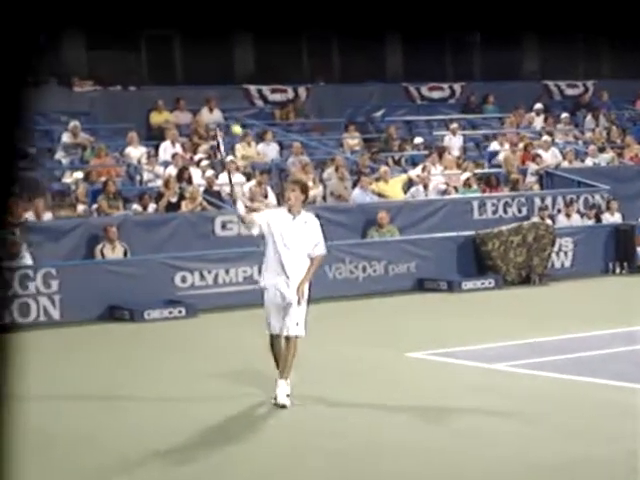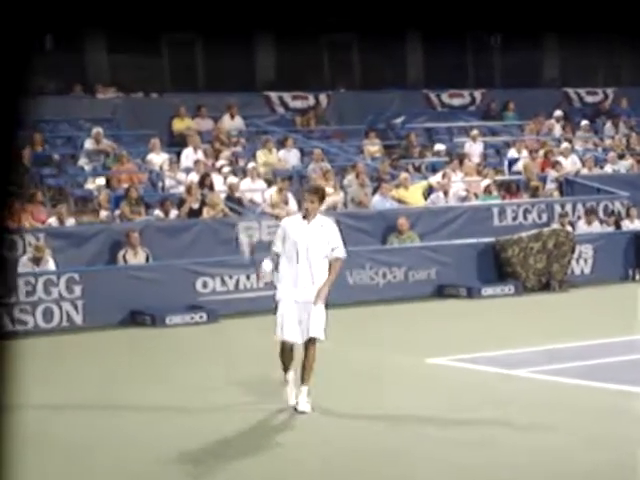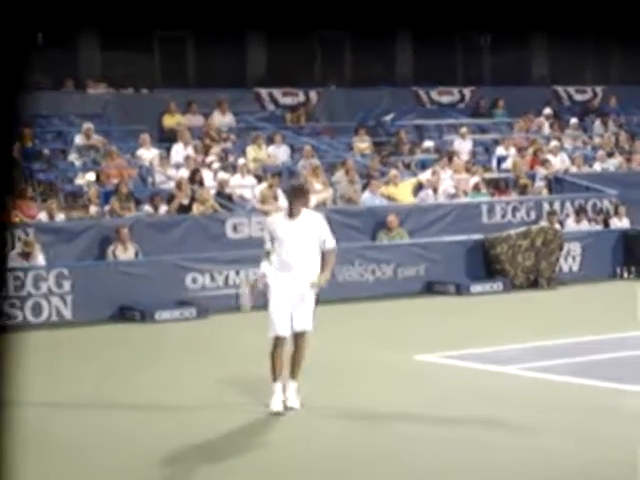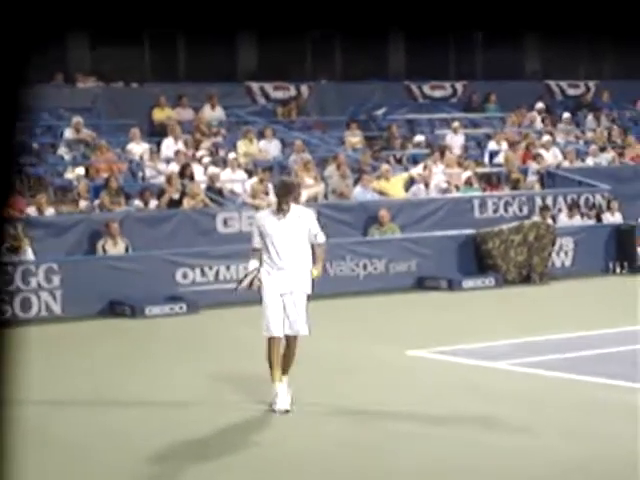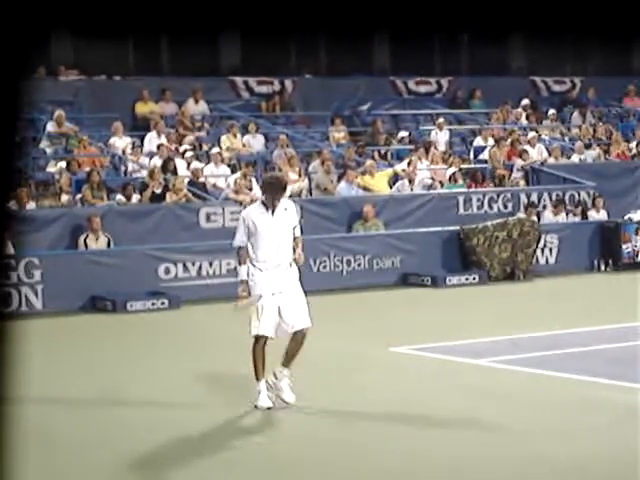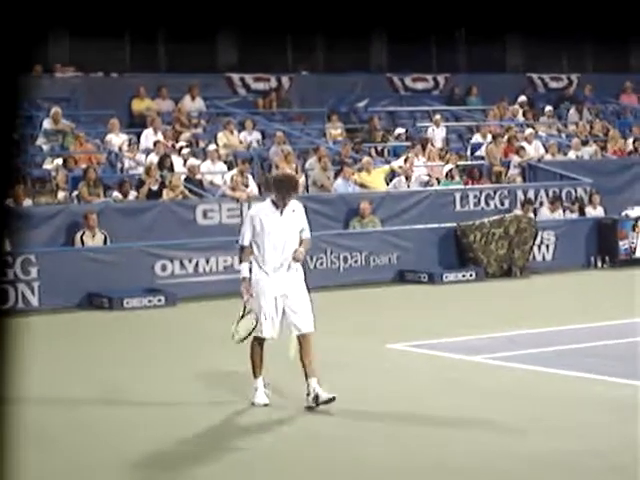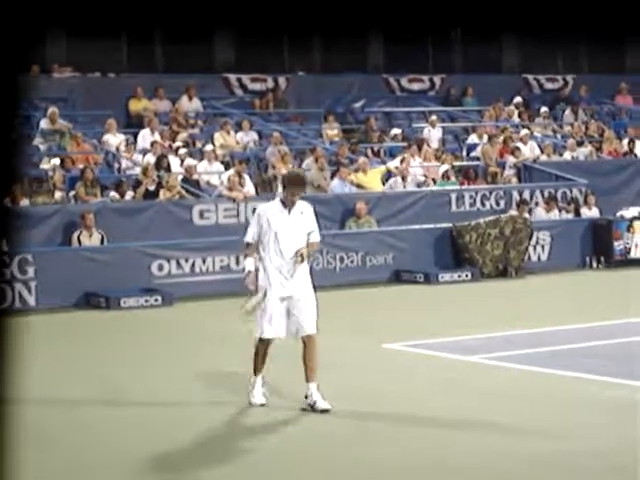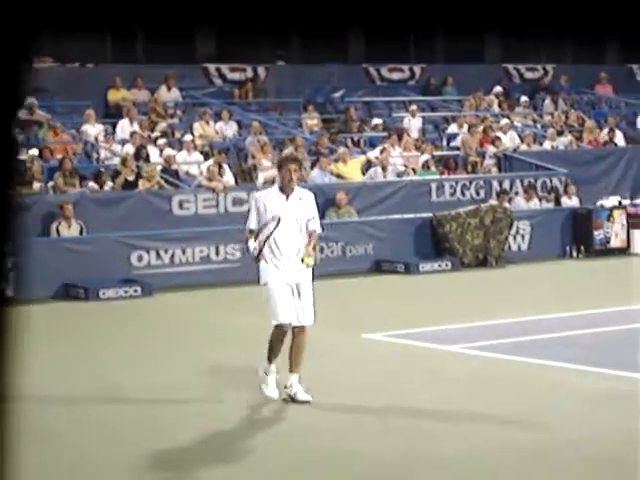
dt=0.2s
person 1, frame 1
left shoulder: (311, 223)
right shoulder: (272, 215)
left elbow: (317, 256)
right elbow: (249, 222)
left wrist: (304, 282)
right wrist: (239, 206)
left hip: (296, 288)
right hip: (273, 285)
left knee: (291, 337)
right knee: (274, 335)
left ankle: (283, 387)
right ankle: (283, 374)
person 1, frame 2
left shoulder: (329, 227)
right shoulder: (287, 224)
left elbow: (337, 258)
right elbow: (277, 254)
left wrist: (326, 285)
right wrist: (267, 265)
left hip: (314, 293)
right hip: (288, 292)
left knee: (311, 341)
right knee: (287, 342)
left ankle: (303, 392)
right ankle: (288, 374)
person 1, frame 3
left shoulder: (317, 220)
right shoulder: (273, 222)
left elbow: (329, 247)
left wrist: (325, 273)
right wrist: (264, 272)
left hip: (306, 286)
right hip: (280, 285)
left knee: (300, 336)
right knee: (280, 337)
left ankle: (291, 387)
right ankle: (278, 389)
person 1, frame 4
left shoulder: (307, 216)
right shoulder: (262, 219)
left elbow: (318, 241)
right elbow: (258, 248)
left wrist: (318, 264)
right wrist: (253, 267)
left hip: (297, 284)
right hip: (272, 284)
left knee: (294, 335)
right knee: (274, 336)
left ankle: (282, 377)
right ankle: (279, 391)
person 1, frame 5
left shoulder: (290, 208)
right shoulder: (249, 215)
right elbow: (242, 249)
left wrist: (298, 250)
right wrist: (243, 280)
left hip: (289, 280)
right hip: (262, 283)
left knee: (301, 329)
right knee: (261, 335)
left ankle: (281, 375)
right ankle: (262, 389)
person 1, frame 6
left shoulder: (297, 209)
right shoulder: (256, 214)
left elbow: (305, 237)
right elbow: (245, 247)
left wrist: (302, 248)
right wrist: (245, 278)
left hip: (293, 282)
right hip: (265, 284)
left knee: (305, 333)
right knee: (261, 336)
left ankle: (313, 390)
right ankle: (259, 386)
person 1, frame 7
left shoulder: (307, 210)
right shoulder: (264, 212)
left elbow: (314, 240)
right elbow: (251, 243)
left wrist: (306, 250)
right wrist: (250, 269)
left hip: (300, 283)
right hip: (272, 284)
left knee: (309, 335)
right knee: (267, 337)
left ankle: (312, 393)
right ankle: (256, 382)
person 1, frame 8
left shoulder: (307, 197)
right shoulder: (262, 199)
left elbow: (314, 230)
right elbow: (252, 230)
left wrist: (310, 246)
right wrist: (254, 247)
left hip: (301, 271)
right hip: (275, 271)
left knee: (301, 327)
right knee: (283, 324)
left ankle: (292, 384)
right ankle: (269, 368)
